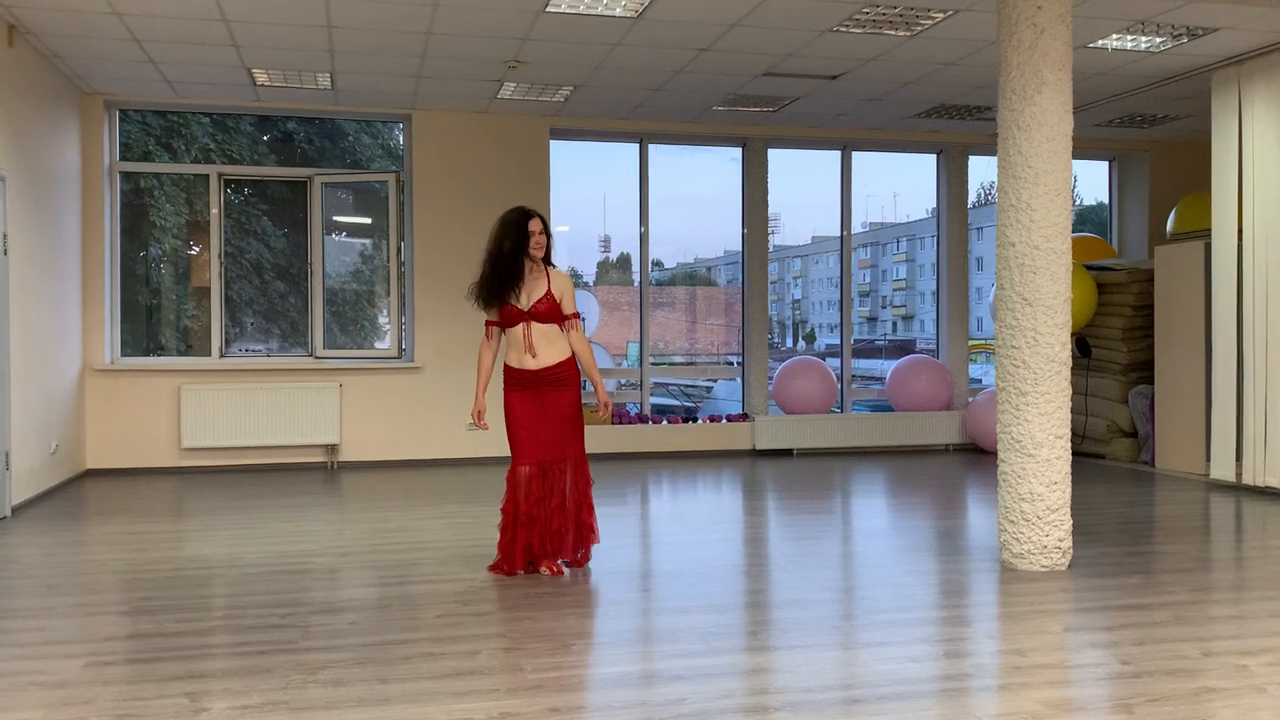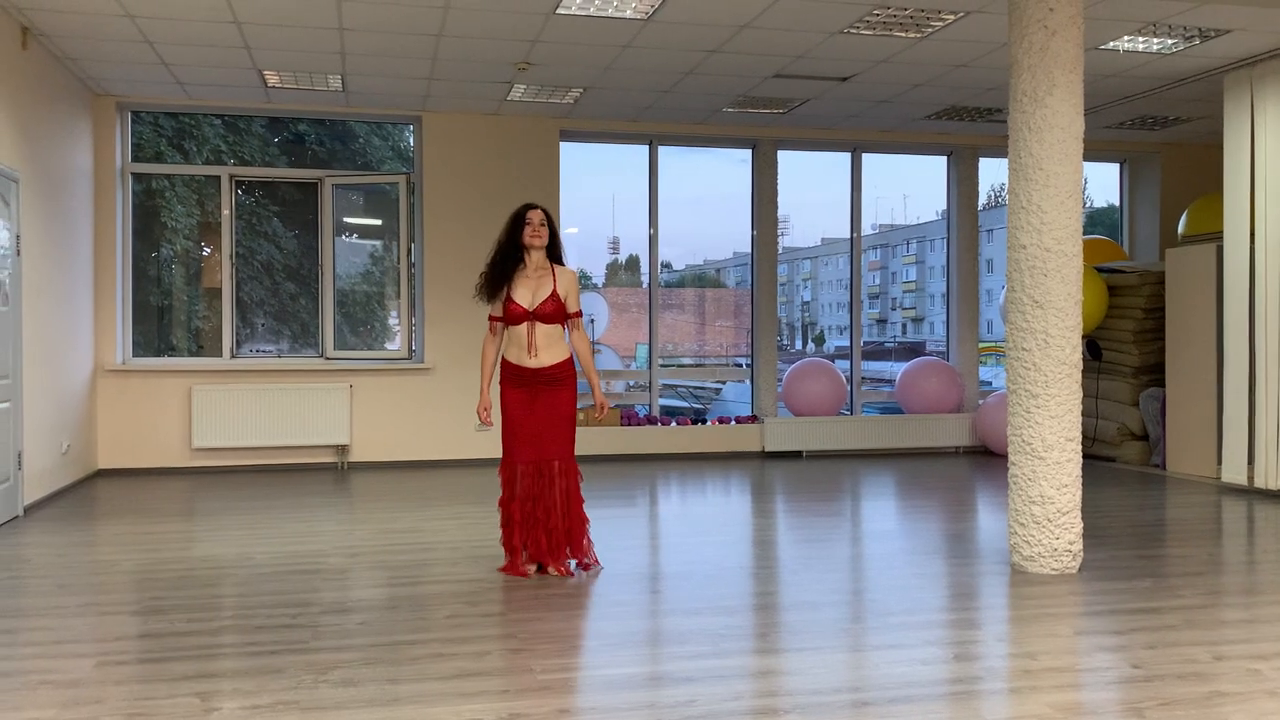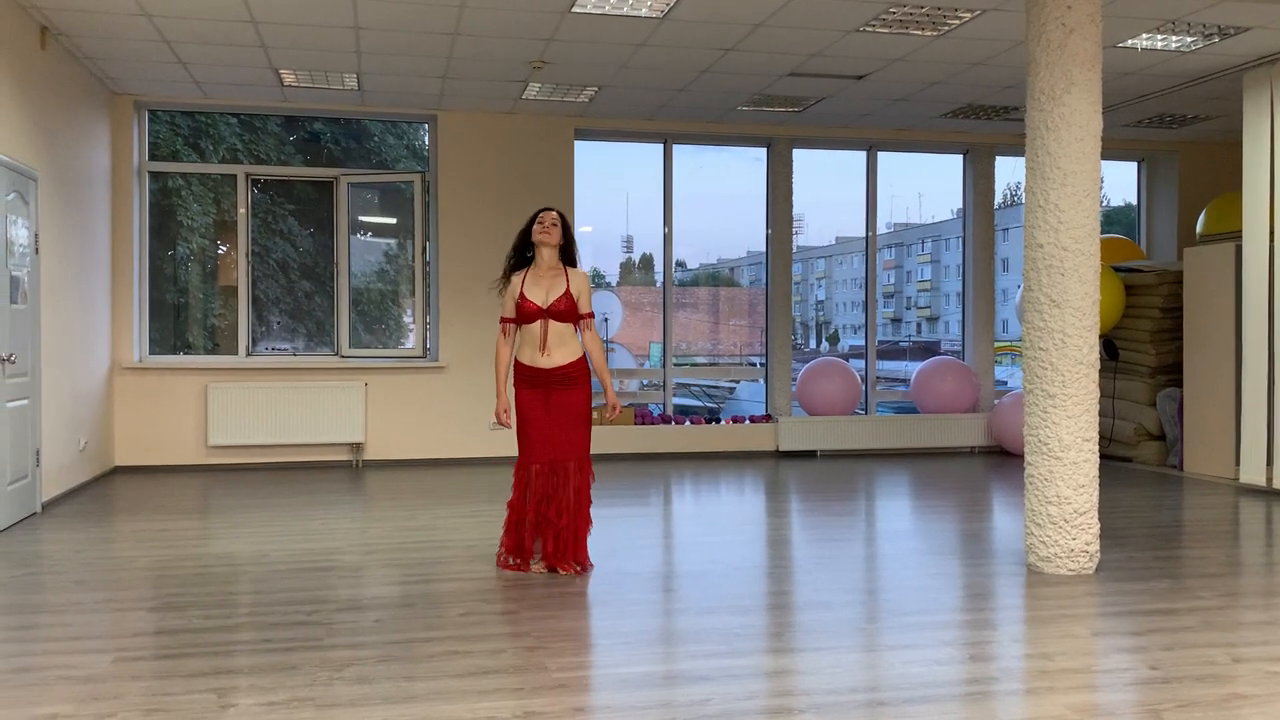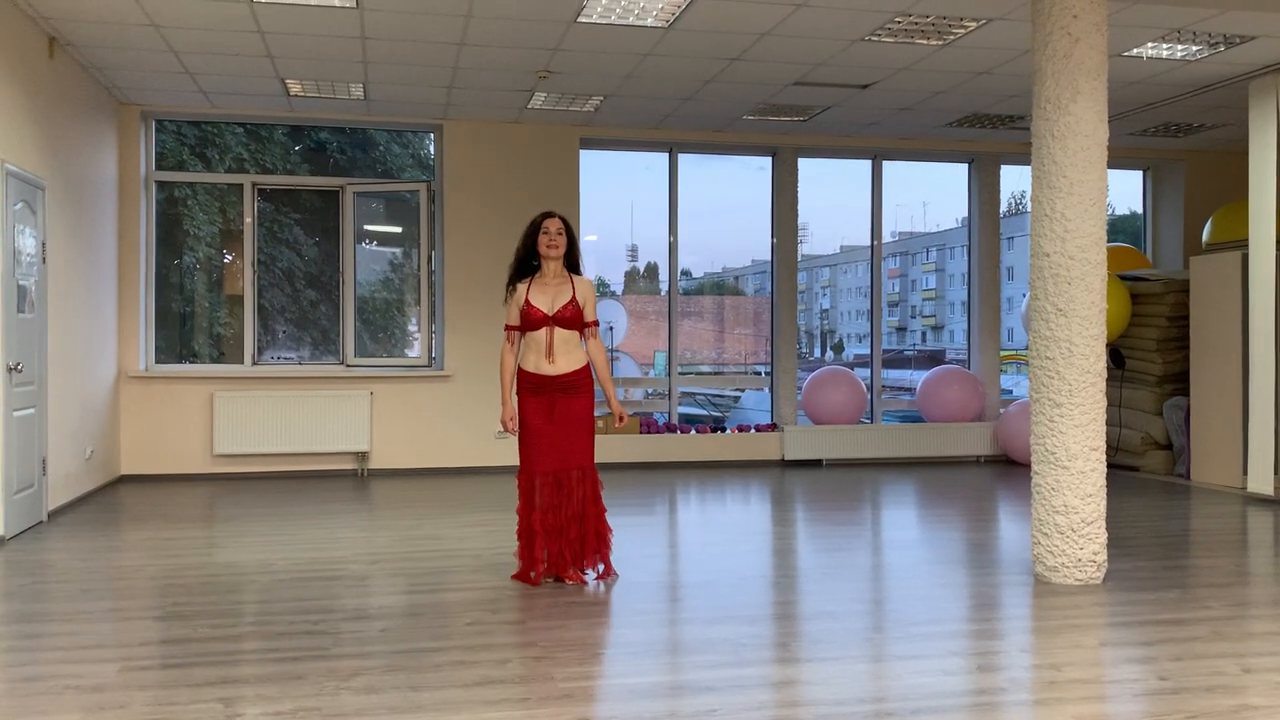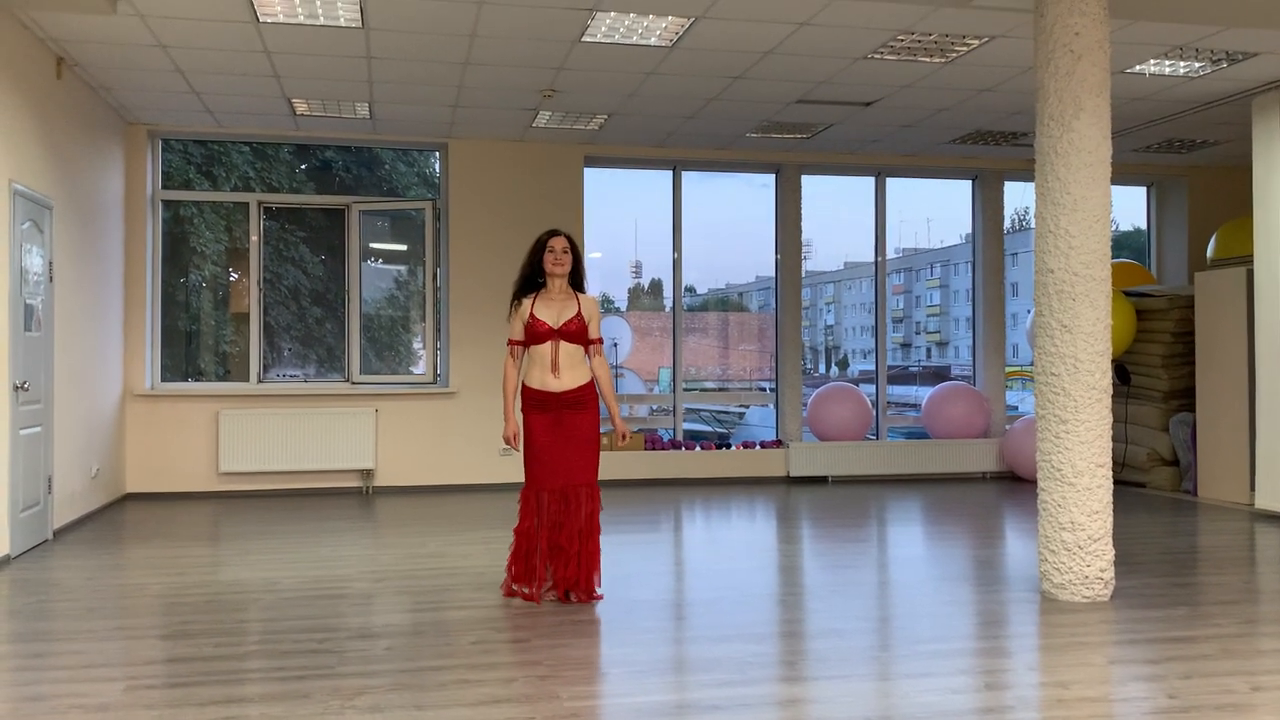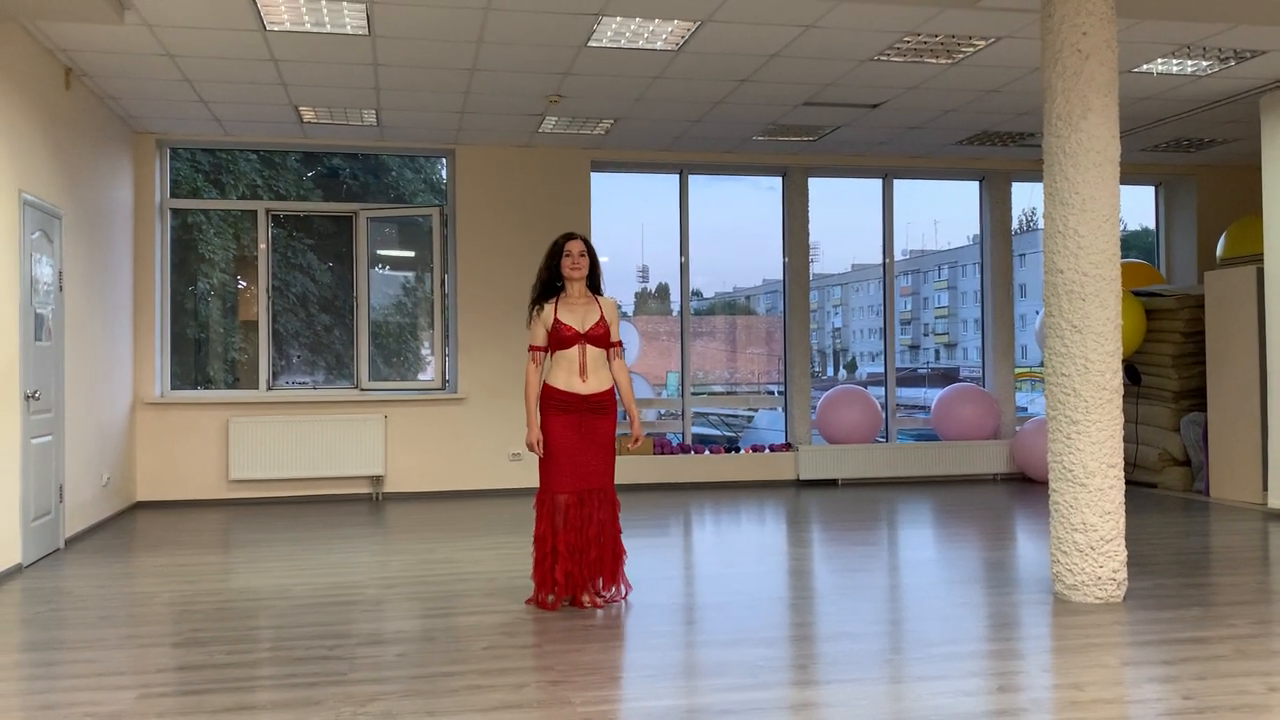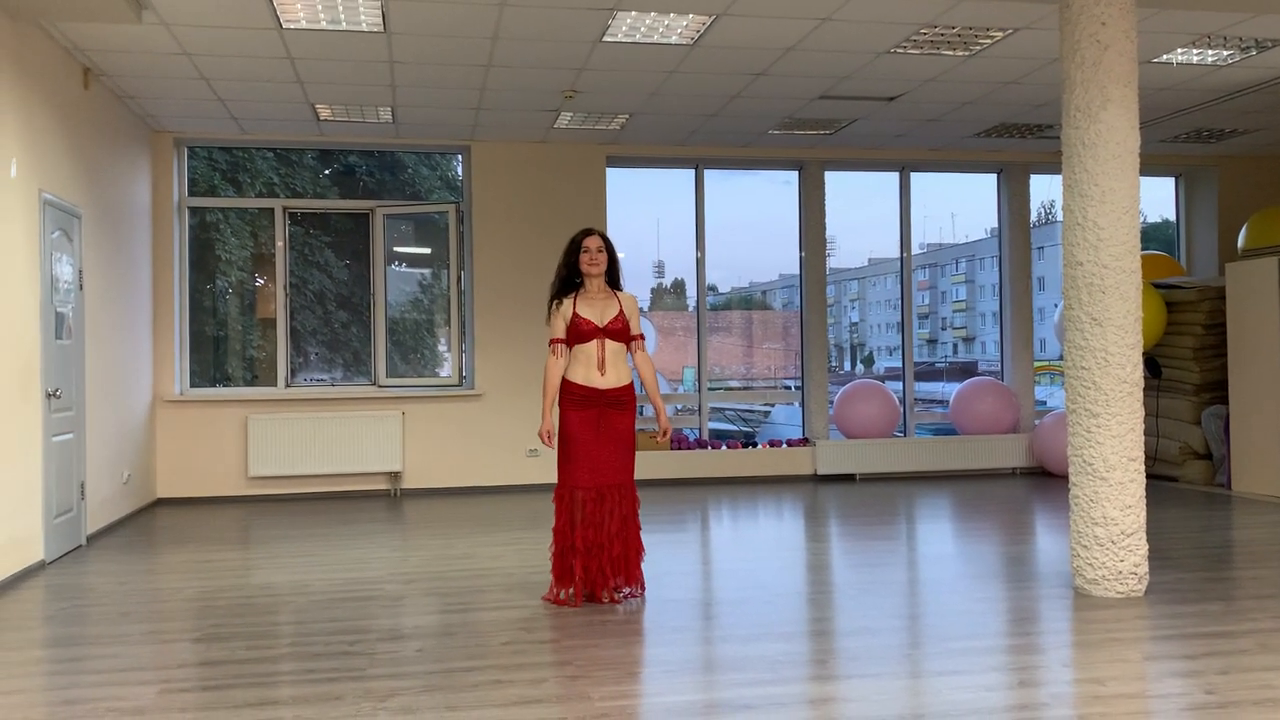
dt=0.7s
person 1, frame 1
left shoulder: (559, 280)
right shoulder: (500, 284)
left elbow: (576, 335)
right elbow: (489, 342)
left wrist: (598, 386)
right wrist: (479, 395)
left hip: (561, 381)
right hip: (519, 386)
left knee: (558, 464)
right knee: (525, 467)
left ankle: (550, 551)
right ankle: (520, 551)
person 1, frame 2
left shoulder: (566, 278)
right shoulder: (505, 280)
left elbow: (577, 334)
right elbow: (493, 337)
left wrist: (596, 386)
right wrist: (484, 391)
left hip: (558, 381)
right hip: (516, 383)
left knee: (556, 463)
right knee: (520, 465)
left ankle: (556, 552)
right ankle: (526, 552)
person 1, frame 3
left shoulder: (577, 279)
right shoulder: (515, 281)
left elbow: (590, 334)
right elbow: (505, 339)
left wrist: (608, 387)
right wrist: (501, 394)
left hip: (572, 381)
right hip: (530, 383)
left knee: (569, 464)
right knee: (535, 464)
left ankle: (566, 553)
right ankle: (537, 551)
person 1, frame 4
left shoulder: (583, 288)
right shoulder: (520, 290)
left elbow: (594, 343)
right elbow: (510, 347)
left wrist: (612, 397)
right wrist: (506, 402)
left hip: (575, 390)
right hip: (532, 391)
left knee: (575, 472)
right knee: (538, 474)
left ankle: (571, 561)
right ankle: (541, 561)
person 1, frame 5
left shoulder: (588, 305)
right shoulder: (524, 306)
left elbow: (598, 360)
right elbow: (512, 362)
left wrist: (616, 415)
right wrist: (509, 417)
left hip: (581, 405)
right hip: (538, 407)
left knee: (580, 489)
right knee: (543, 489)
left ankle: (576, 580)
right ankle: (541, 579)
person 1, frame 6
left shoulder: (608, 308)
right shoulder: (545, 310)
left elbow: (618, 363)
right elbow: (534, 367)
left wrist: (634, 416)
right wrist: (532, 423)
left hip: (601, 410)
right hip: (559, 409)
left knee: (597, 493)
right knee: (560, 492)
left ankle: (591, 583)
right ankle: (558, 584)
person 1, frame 7
left shoulder: (627, 303)
right shoulder: (564, 305)
left elbow: (641, 357)
right elbow: (556, 359)
left wrist: (660, 409)
right wrist: (546, 413)
left hip: (620, 403)
right hip: (577, 403)
left knee: (617, 487)
right knee: (579, 487)
left ankle: (613, 579)
right ankle: (578, 580)
